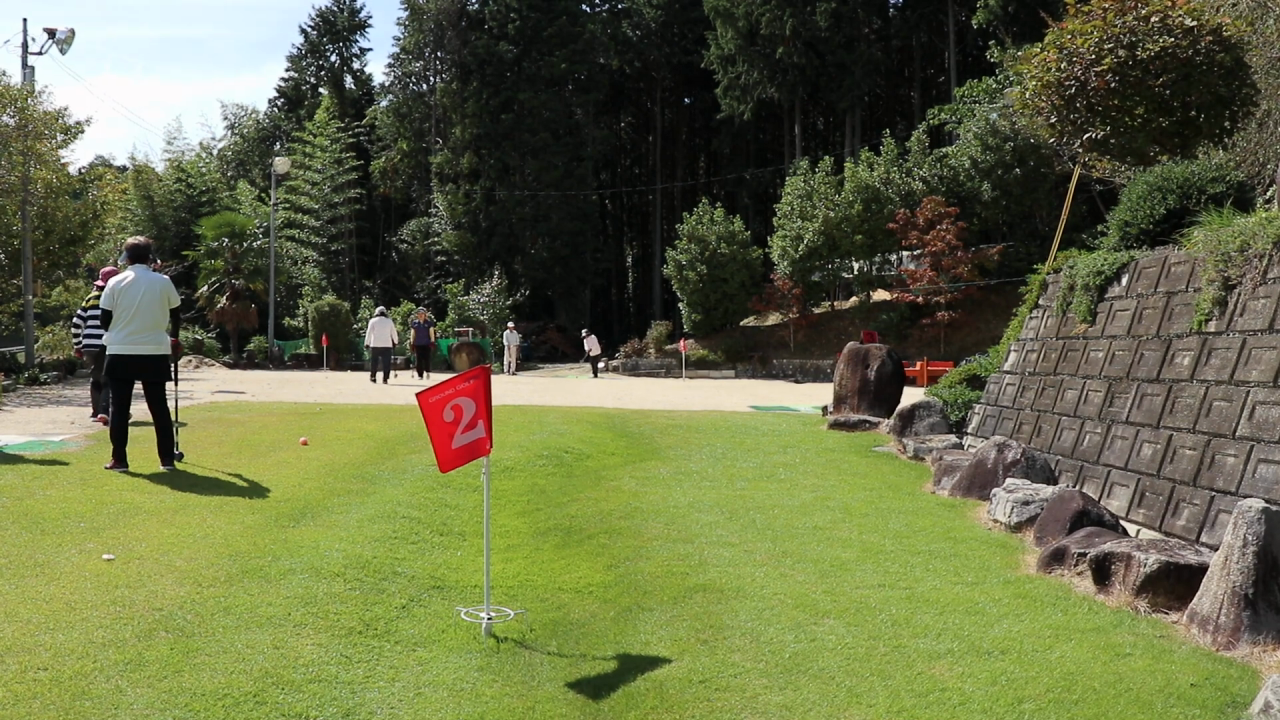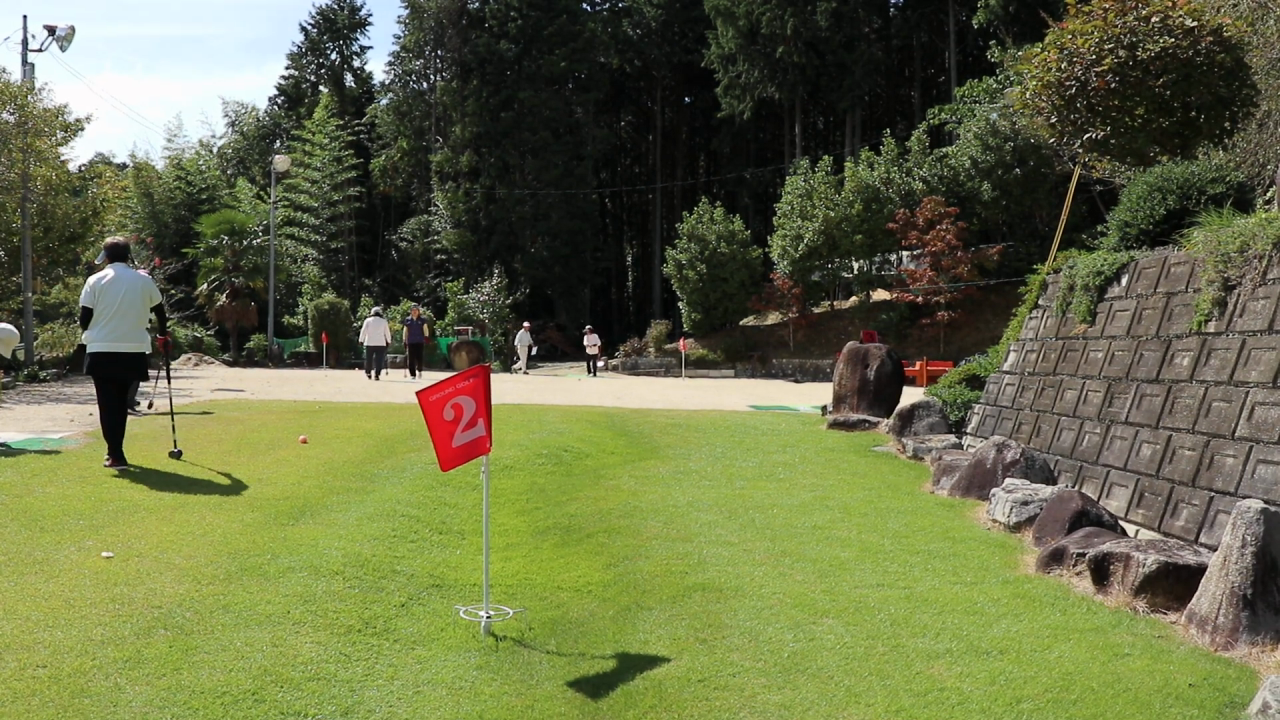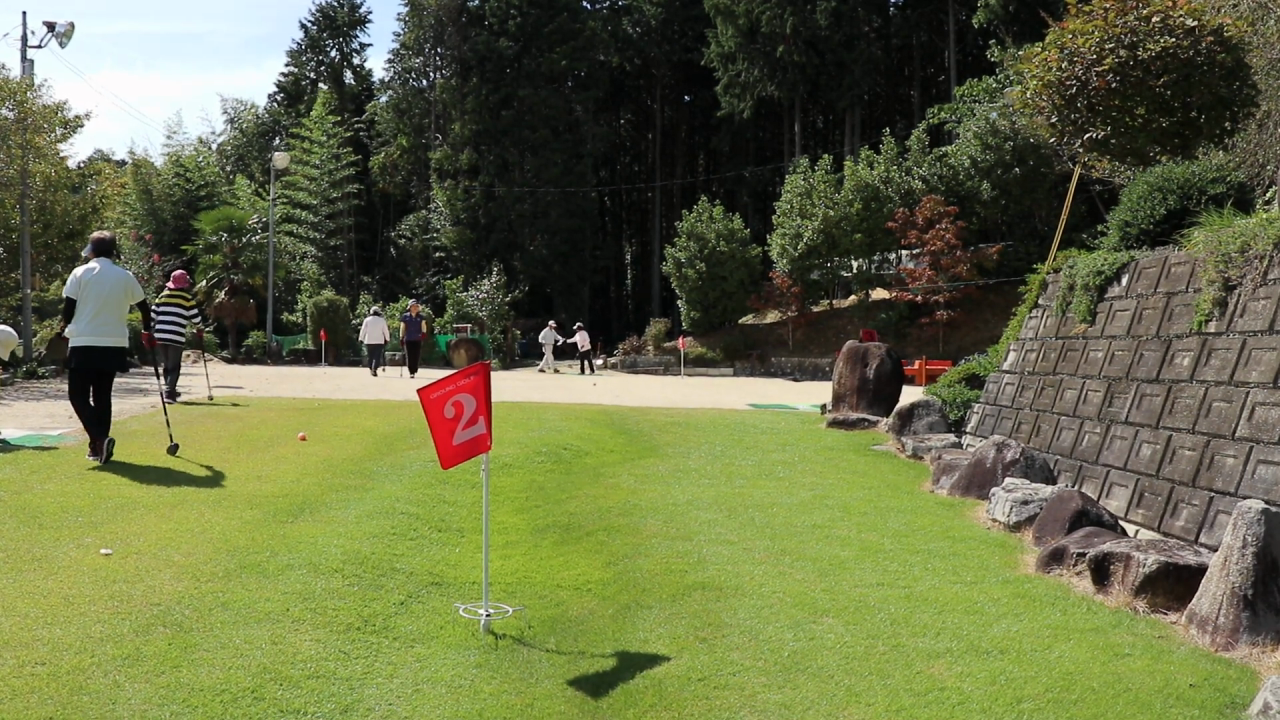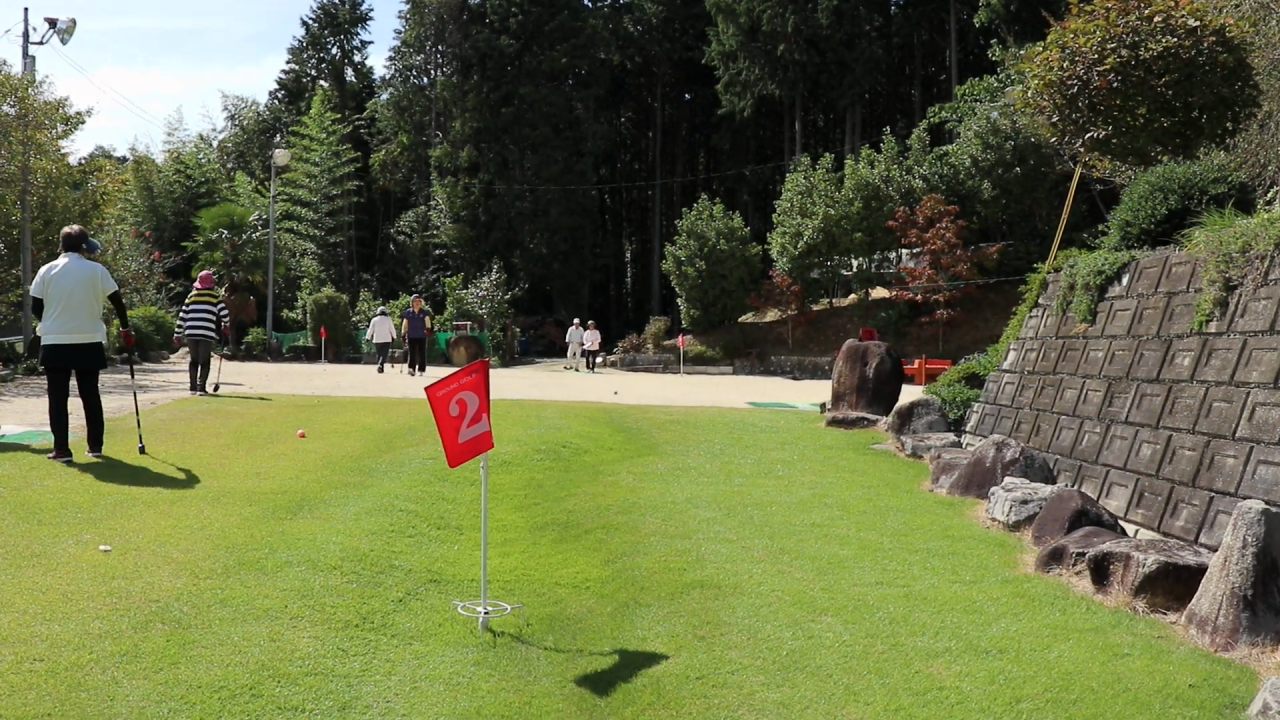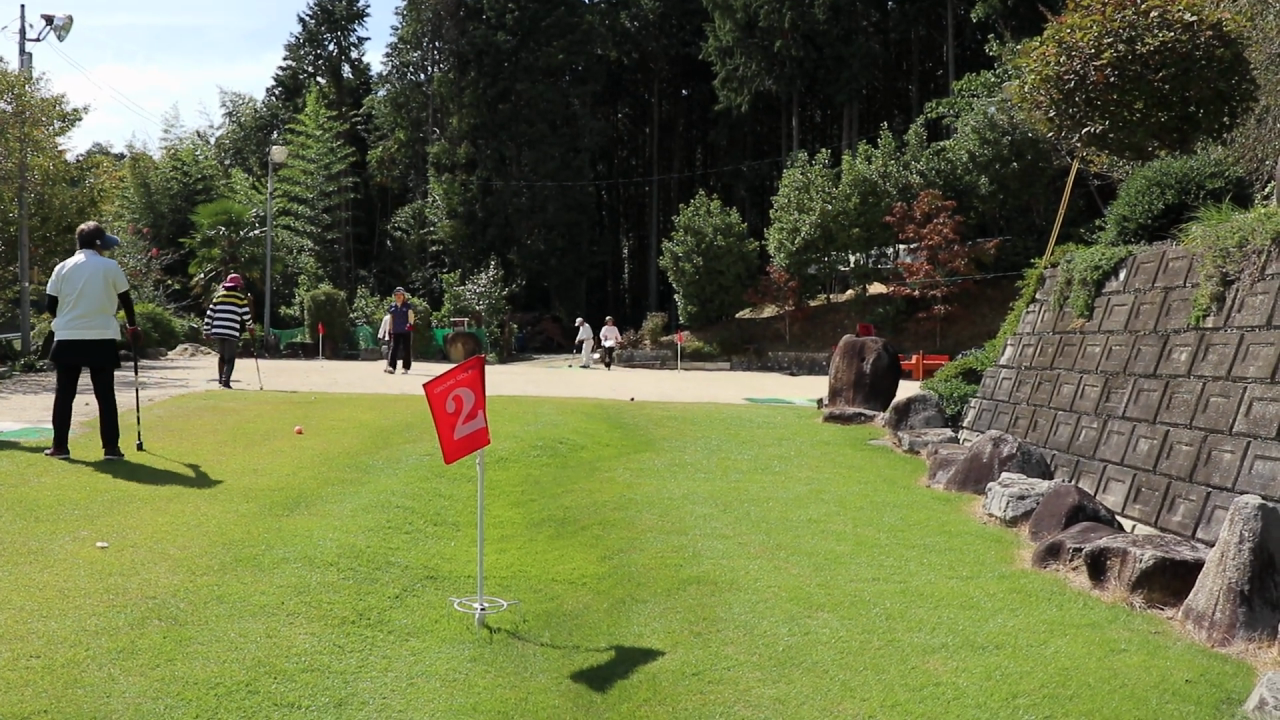
dt=1s
person 1, frame 1
left shoulder: (115, 282)
right shoulder: (163, 282)
left elbow: (104, 320)
right elbow: (175, 315)
right wrist: (174, 339)
left hip: (120, 353)
right hip: (155, 353)
left knee: (119, 408)
right knee: (159, 407)
left ankle: (119, 459)
right ankle: (167, 458)
person 1, frame 2
left shoulder: (96, 280)
right shoulder: (143, 280)
left elbow: (85, 318)
right elbow: (160, 311)
left wrist: (92, 334)
right wrist: (162, 336)
left hip: (102, 351)
right hip: (133, 351)
left knee: (107, 404)
right knee: (120, 402)
left ankle: (116, 457)
right ankle: (114, 449)
person 1, frame 3
left shoulder: (81, 272)
right shoulder: (125, 276)
left elbow: (68, 308)
right elbow: (144, 308)
left wrist: (66, 326)
right wrist: (147, 333)
left hip: (84, 344)
right hip: (113, 345)
left knee: (78, 396)
right knee: (103, 397)
left ankle: (101, 438)
right ankle: (98, 446)
person 1, frame 4
left shoulder: (47, 270)
right shoulder: (96, 270)
left elbow: (36, 308)
right elbow: (117, 302)
right wrist: (125, 330)
left hip: (55, 342)
right hip: (89, 342)
left knee: (58, 397)
right knee: (91, 395)
left ankle: (62, 449)
right ankle: (95, 445)
person 1, frame 5
left shoulder: (63, 268)
right shoulder: (110, 266)
left elbow: (50, 305)
right elbow: (126, 300)
right wrist: (132, 328)
left hip: (67, 339)
right hip: (102, 339)
left knee: (64, 394)
right knee: (105, 395)
left ankle: (60, 446)
right ankle: (110, 447)
